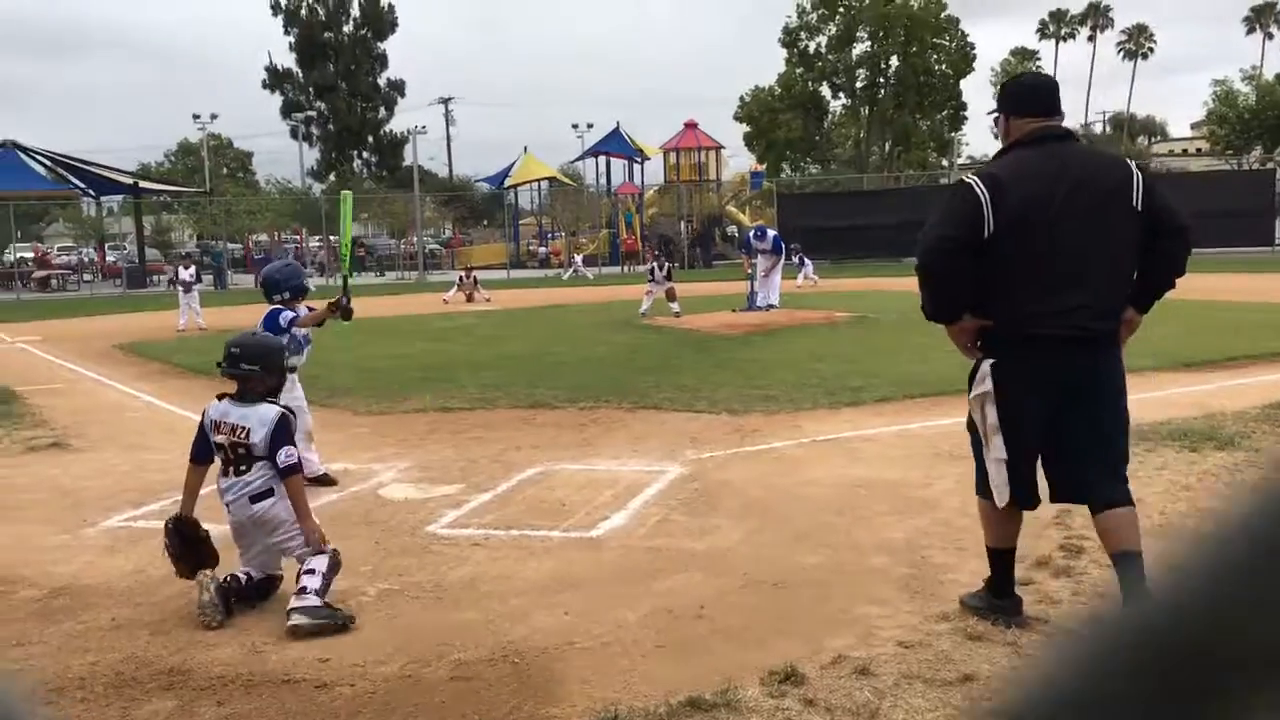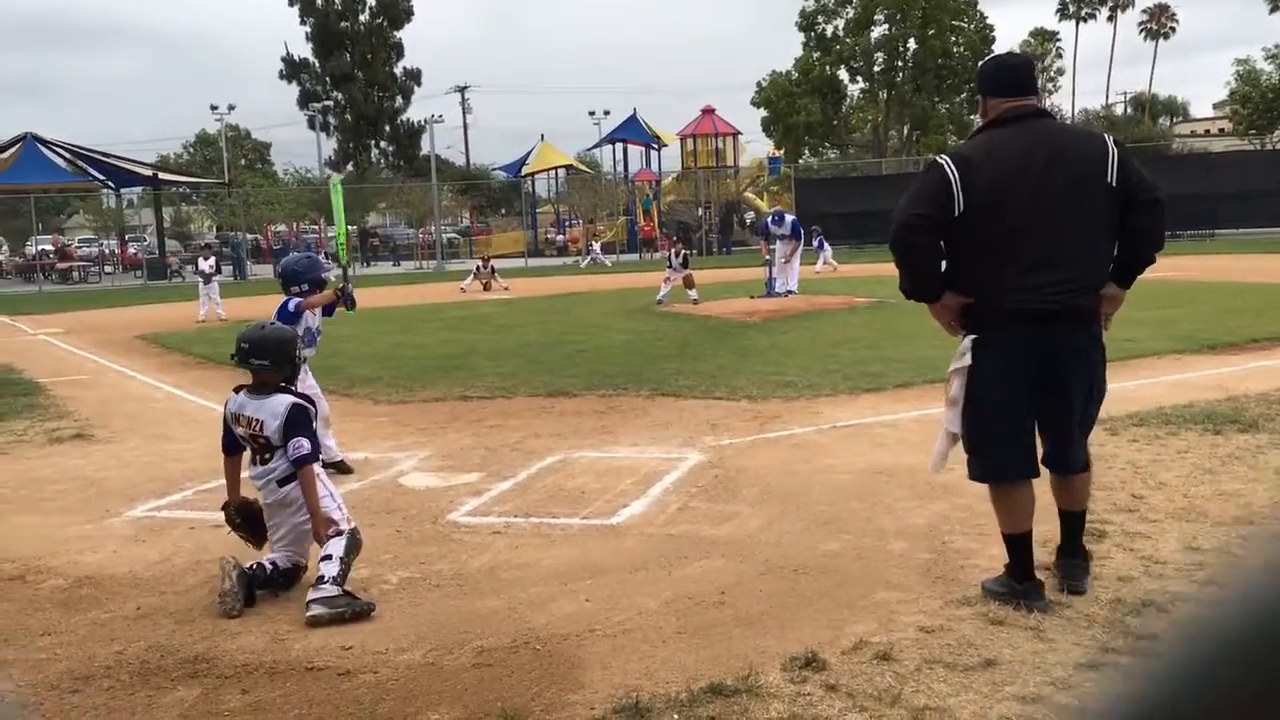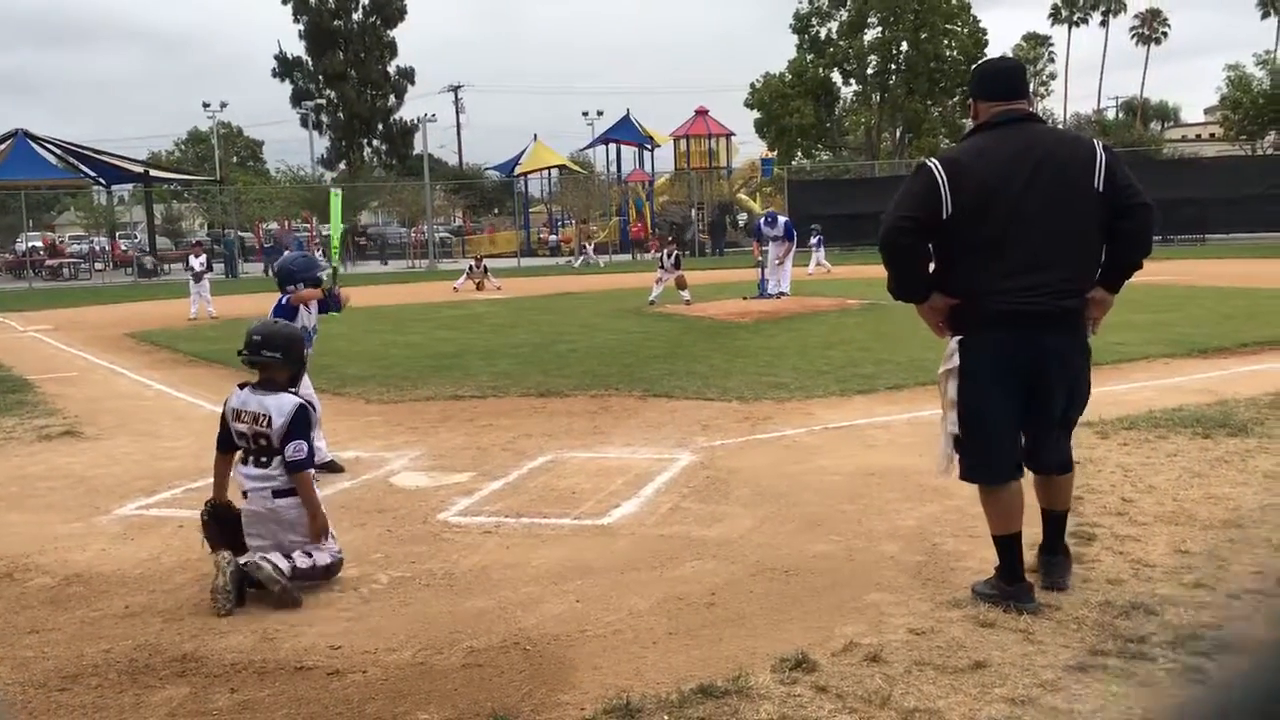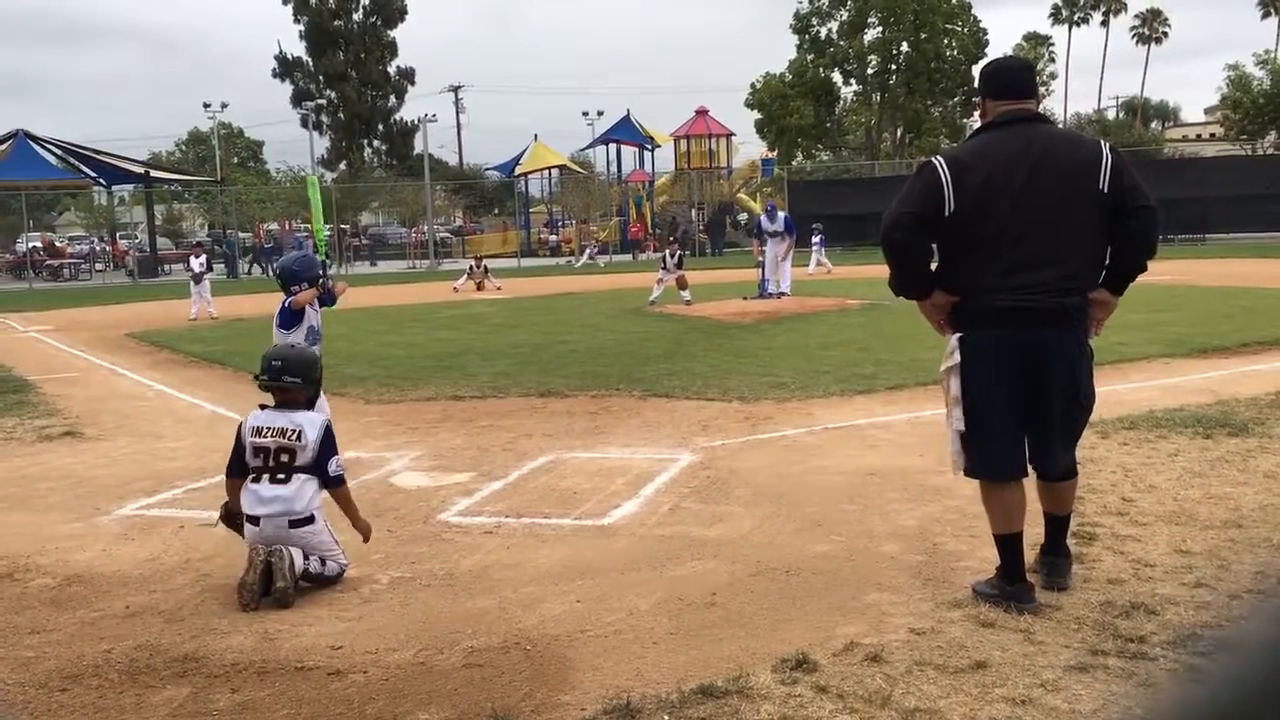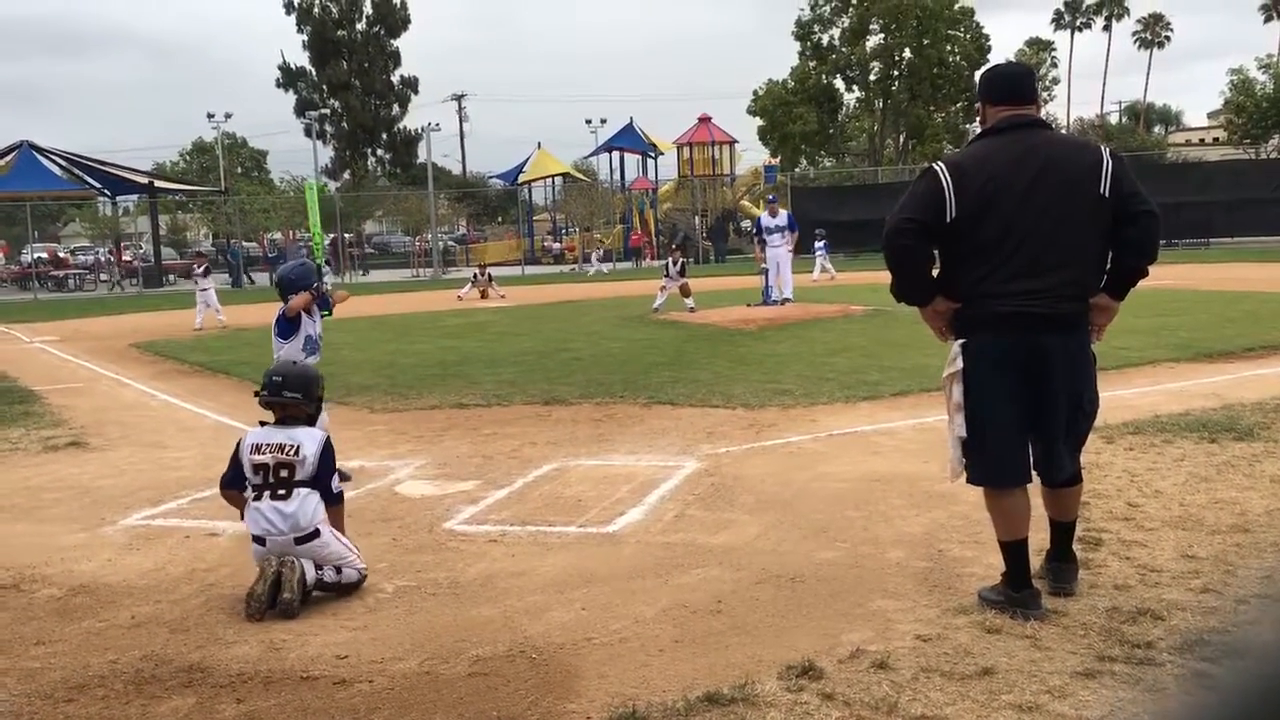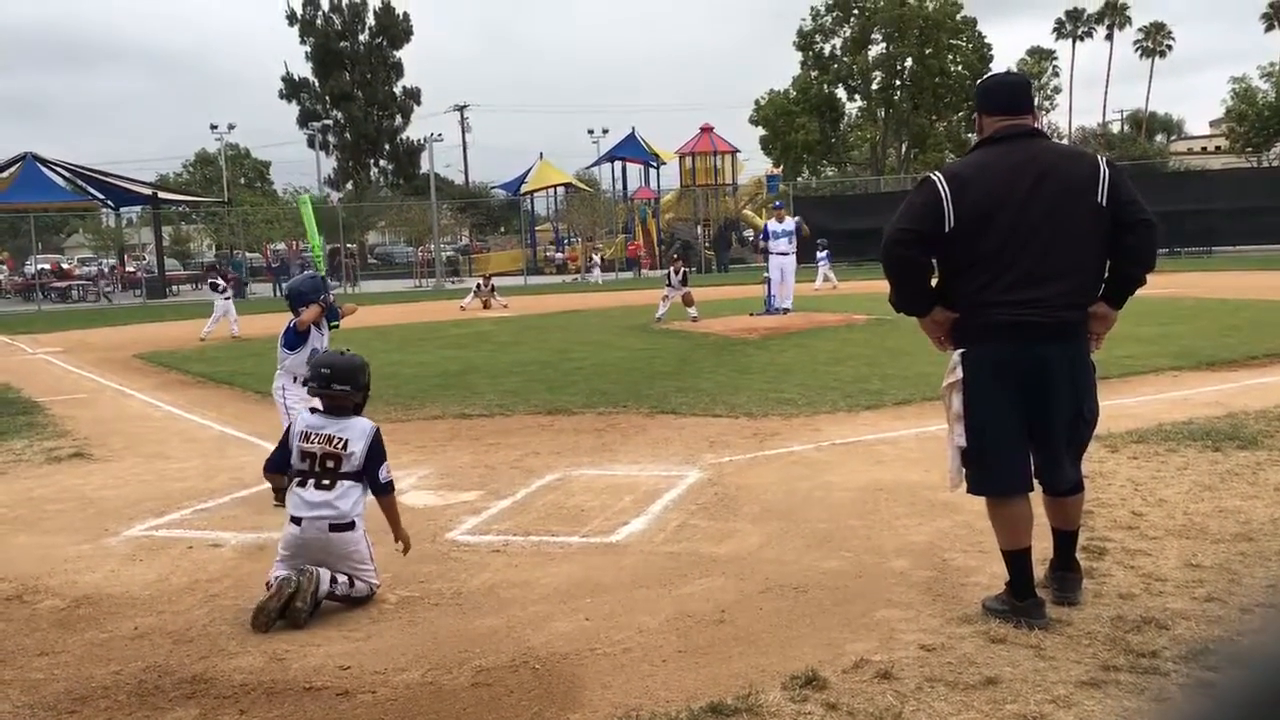
dt=0.5s
person 1, frame 1
left shoulder: (987, 183)
right shoulder: (1122, 174)
left elbow: (936, 254)
right elbow: (1173, 238)
left wrist: (952, 315)
right wrist: (1136, 304)
left hip: (1014, 356)
right hip: (1097, 354)
left knee: (999, 477)
right knee: (1105, 481)
left ankle: (1002, 593)
right ankle: (1139, 598)
person 1, frame 2
left shoulder: (961, 164)
right shoulder: (1099, 149)
left elbow: (909, 231)
right elbow: (1150, 211)
left wrist: (934, 294)
right wrist: (1119, 279)
left hip: (998, 332)
right hip: (1077, 327)
left knee: (1005, 456)
right knee: (1069, 446)
left ankle: (1022, 578)
right ankle: (1073, 558)
person 1, frame 3
left shoulder: (950, 167)
right shoulder: (1088, 154)
left elbow: (898, 233)
right elbow: (1138, 217)
left wrist: (922, 295)
right wrist: (1107, 284)
left hip: (985, 334)
right hip: (1063, 329)
left knee: (994, 458)
right knee: (1052, 448)
left ankle: (1012, 579)
right ankle: (1055, 556)
person 1, frame 4
left shoulder: (954, 166)
right shoulder: (1094, 156)
left elbow: (899, 230)
right elbow: (1142, 219)
left wrist: (925, 292)
right wrist: (1111, 286)
left hip: (986, 332)
right hip: (1065, 327)
left knee: (997, 458)
right knee: (1058, 450)
left ankle: (1013, 580)
right ankle: (1055, 558)
person 1, frame 5
left shoulder: (955, 171)
right shoulder: (1095, 160)
left elbow: (901, 236)
right elbow: (1143, 223)
left wrist: (927, 298)
right wrist: (1112, 291)
left hip: (988, 338)
right hip: (1066, 333)
left knee: (1001, 465)
right knee: (1061, 457)
left ankle: (1019, 586)
right ankle: (1062, 562)
person 1, frame 6
left shoulder: (953, 181)
right shoulder: (1092, 170)
left elbow: (900, 246)
right elbow: (1141, 232)
left wrist: (925, 307)
right wrist: (1110, 299)
left hip: (988, 347)
right hip: (1066, 341)
left knee: (1002, 475)
right knee: (1063, 465)
left ankle: (1023, 595)
right ankle: (1066, 571)
person 2, frame 1
left shoulder: (212, 411)
right shoulder: (275, 417)
left elbow: (197, 465)
right elbow: (290, 473)
left wrist: (185, 516)
right wrist: (308, 522)
left hip: (237, 510)
right hip: (272, 502)
left knee: (262, 576)
right knee: (322, 553)
left ankle: (224, 588)
right ankle: (305, 606)
person 2, frame 2
left shoulder: (234, 403)
right shoulder: (292, 407)
left elbow: (231, 455)
right elbow: (303, 463)
left wrist: (234, 501)
right wrist: (316, 513)
left hip: (269, 494)
right hip: (299, 486)
left knee: (287, 564)
right knee: (343, 534)
left ankle: (242, 576)
right ankle: (325, 595)
person 2, frame 3
left shoulder: (235, 401)
right shoulder: (294, 408)
left elbow: (224, 454)
right elbow: (298, 468)
left wrist: (218, 500)
right wrist: (316, 514)
left hip: (253, 502)
right hip: (289, 499)
left knee: (269, 561)
right knee: (328, 557)
left ankle: (238, 569)
right ankle: (280, 567)
person 2, frame 4
left shoulder: (250, 422)
right shoulder: (317, 424)
left elbow: (234, 476)
right elbow: (334, 482)
left wrist: (237, 510)
right wrist: (356, 519)
left hip: (256, 525)
right hip: (300, 523)
right knee: (336, 566)
left ankle: (263, 568)
right ankle: (294, 561)
person 2, frame 5
left shoulder: (249, 439)
right shoulder: (317, 440)
left elbow: (228, 490)
right elbow: (333, 499)
right wrist: (340, 538)
left hip: (263, 542)
right hip: (307, 536)
left knee: (275, 568)
right knee: (355, 572)
left ankle: (274, 578)
right ankle: (304, 574)
person 2, frame 6
left shoulder: (299, 425)
right shoulder: (366, 431)
left elbow: (272, 474)
right elbow: (382, 488)
right wrist: (397, 527)
left hip: (298, 526)
right hip: (342, 529)
left knee: (281, 574)
right knee: (367, 587)
left ankle: (284, 586)
right ankle: (320, 582)
person 3, frame 1
left shoulder: (301, 309)
right shoulder: (275, 314)
left elbow: (320, 316)
right elbow: (302, 323)
left wrist: (340, 308)
right wrist: (331, 308)
left hip: (291, 379)
left knee: (304, 424)
left ankle: (312, 469)
person 3, frame 2
left shoulder: (317, 303)
right shoulder: (290, 306)
left elbow: (344, 301)
right elbow: (308, 303)
left wrist: (346, 297)
right wrist: (338, 294)
left hip: (302, 369)
left knee: (321, 411)
left ankle: (330, 456)
person 3, frame 3
left shoulder: (313, 301)
right shoulder: (286, 304)
left elbow: (343, 297)
right elbow: (300, 296)
left wrist: (337, 298)
right wrist: (326, 293)
left knee: (313, 412)
left ankle: (319, 457)
person 3, frame 4
left shoulder: (313, 301)
right shoulder: (290, 307)
left elbow: (341, 286)
right elbow: (299, 300)
left wrist: (330, 290)
right wrist: (320, 289)
left knee: (321, 416)
person 3, frame 5
left shoulder: (314, 307)
right shoulder: (288, 315)
left elbow: (343, 295)
right elbow: (293, 306)
left wrist: (325, 296)
right wrist: (314, 293)
left knee: (320, 424)
person 3, frame 6
left shoulder: (323, 321)
right shoulder: (296, 328)
left elbow: (352, 308)
right elbow: (304, 320)
left wrist: (334, 309)
right wrist: (322, 302)
left hip: (309, 388)
right hip: (290, 388)
